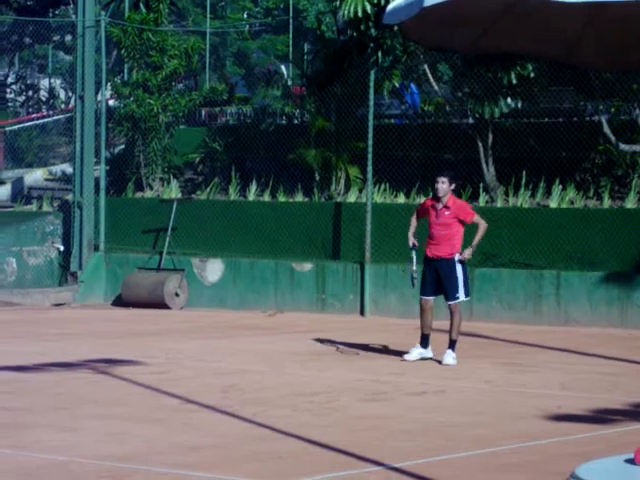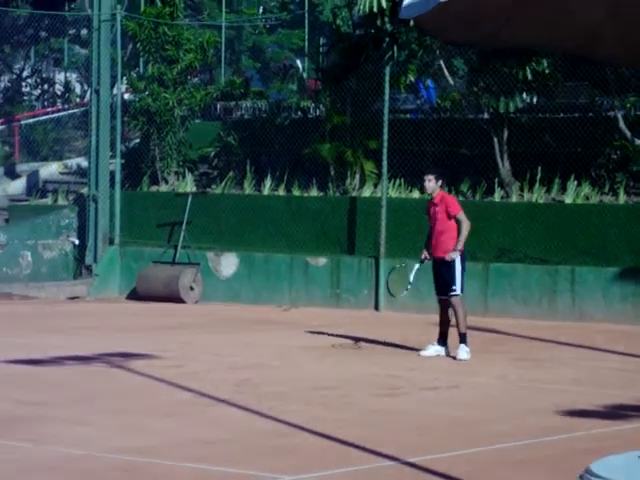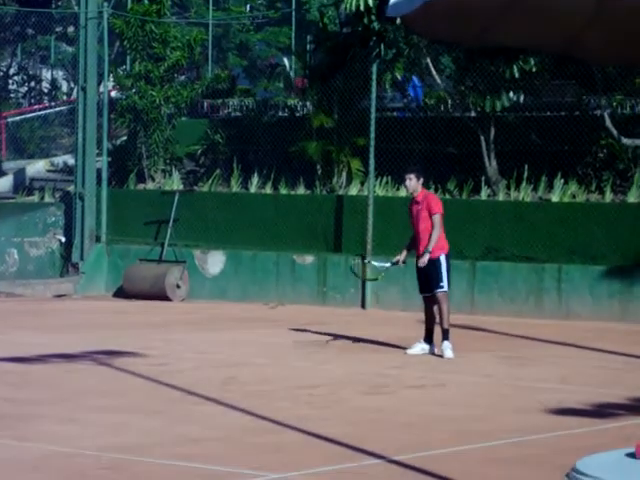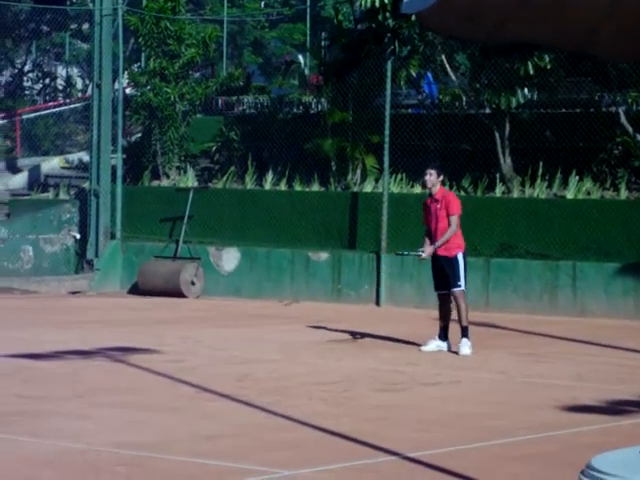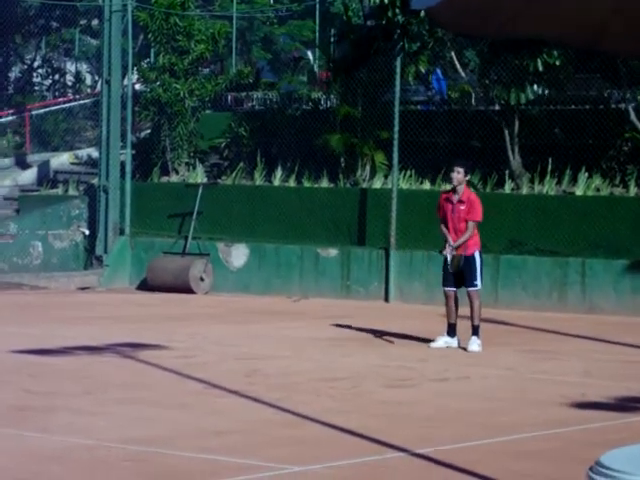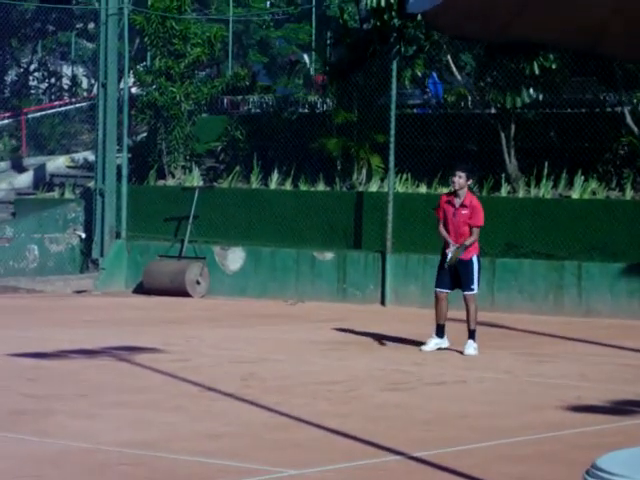
dt=0.5s
person 1, frame 1
left shoulder: (459, 206)
right shoulder: (428, 204)
left elbow: (482, 224)
right elbow: (416, 215)
left wrist: (472, 248)
right wrist: (410, 234)
left hip: (451, 260)
right hip: (431, 260)
left knee: (454, 305)
right knee: (425, 303)
left ankle: (451, 351)
right ankle: (424, 347)
person 1, frame 2
left shoulder: (448, 200)
right shoulder: (430, 204)
left elbow: (465, 223)
left wrist: (457, 249)
right wrist: (426, 248)
left hip: (451, 258)
right hip: (438, 258)
left knee: (455, 298)
right knee: (442, 301)
left ankle: (463, 345)
right ankle: (441, 344)
person 1, frame 3
left shoulder: (431, 199)
right shoulder: (412, 204)
left elbow: (437, 228)
left wrist: (427, 253)
right wrist: (405, 252)
left hip: (436, 255)
right hip: (421, 257)
left knee: (440, 295)
right knee: (427, 299)
left ankle: (446, 342)
right ankle: (427, 342)
person 1, frame 4
left shoulder: (450, 198)
right shoulder: (427, 202)
left elbow: (453, 227)
left wrist: (434, 246)
right wrist: (427, 244)
left hip: (453, 252)
right hip: (437, 254)
left knee: (458, 293)
right knee: (442, 296)
left ankle: (465, 339)
right ankle: (442, 339)
person 1, frame 5
left shoulder: (473, 200)
right shoulder: (444, 197)
left elbow: (470, 231)
left wrist: (454, 246)
right wrist: (448, 239)
left hip: (469, 251)
right hip: (451, 251)
left knee: (473, 293)
right knee: (449, 293)
left ankle: (475, 337)
right ankle: (451, 336)
person 1, frame 6
left shoulder: (474, 205)
right shoulder: (444, 200)
left elbow: (475, 236)
right elbow: (440, 226)
left wrist: (460, 247)
right wrist: (451, 242)
left hip: (468, 256)
right hip: (448, 253)
left knee: (469, 297)
right knee: (440, 294)
left ankle: (471, 341)
right ankle: (440, 337)
